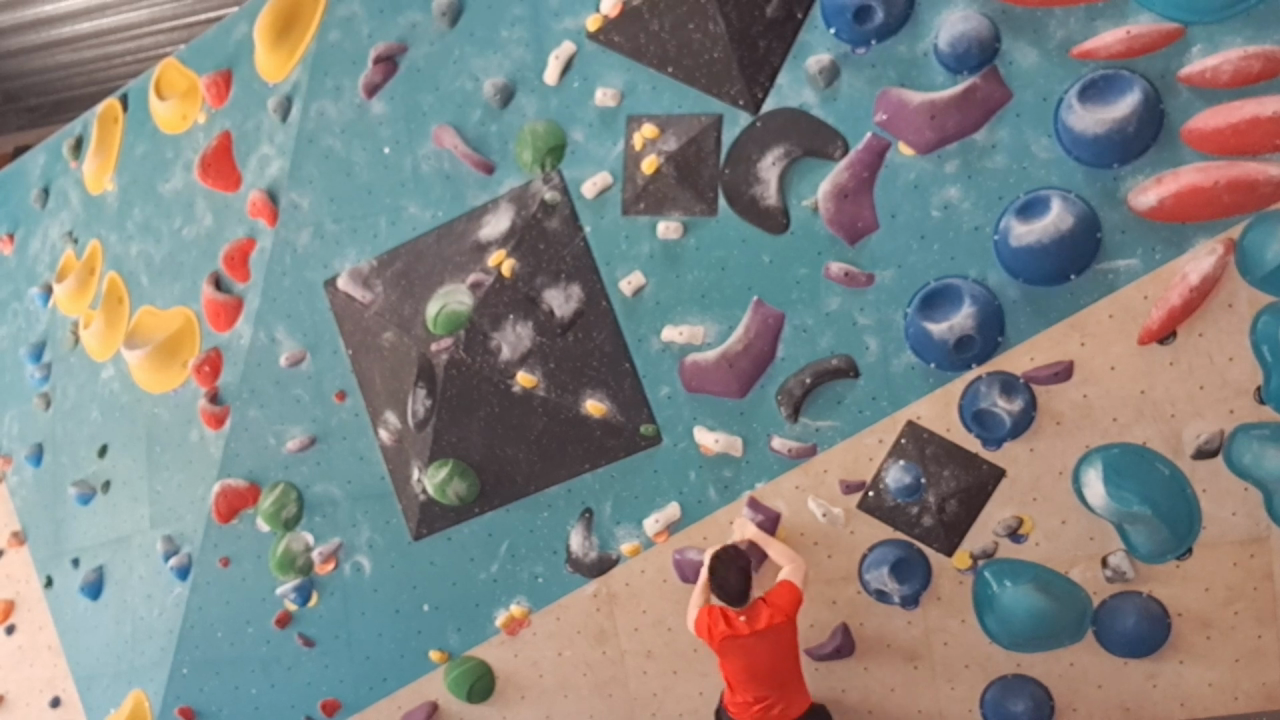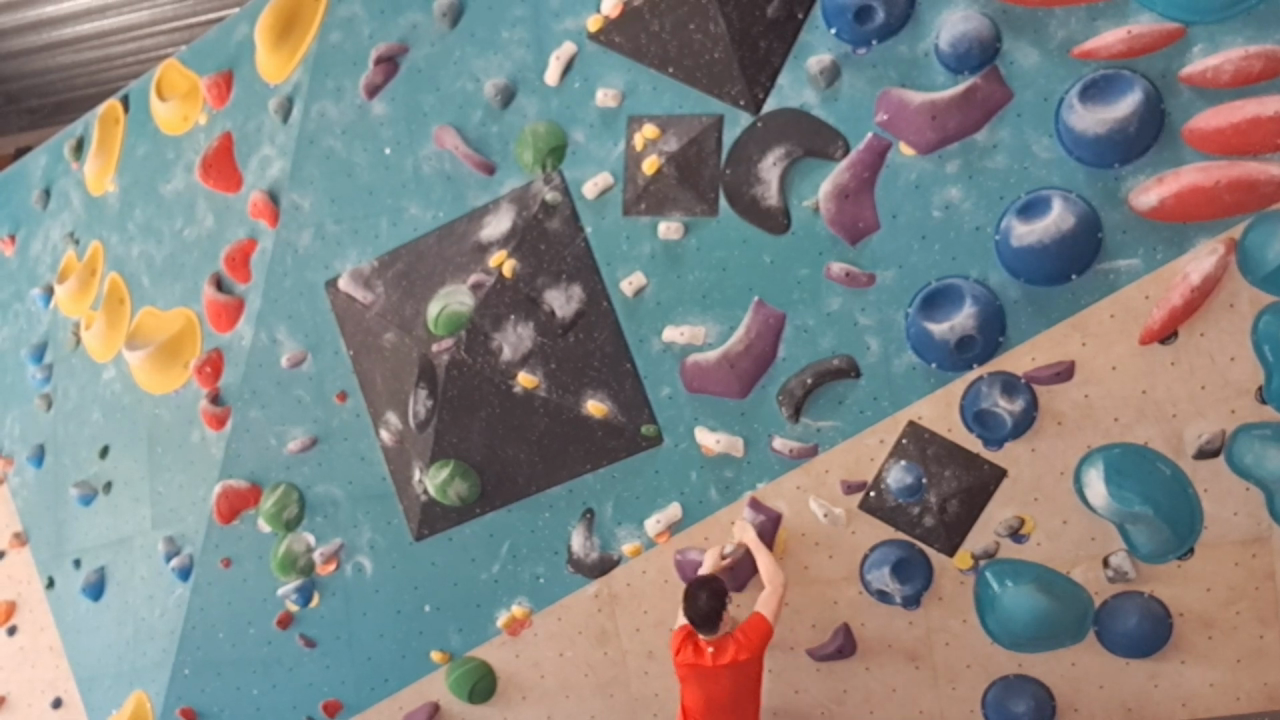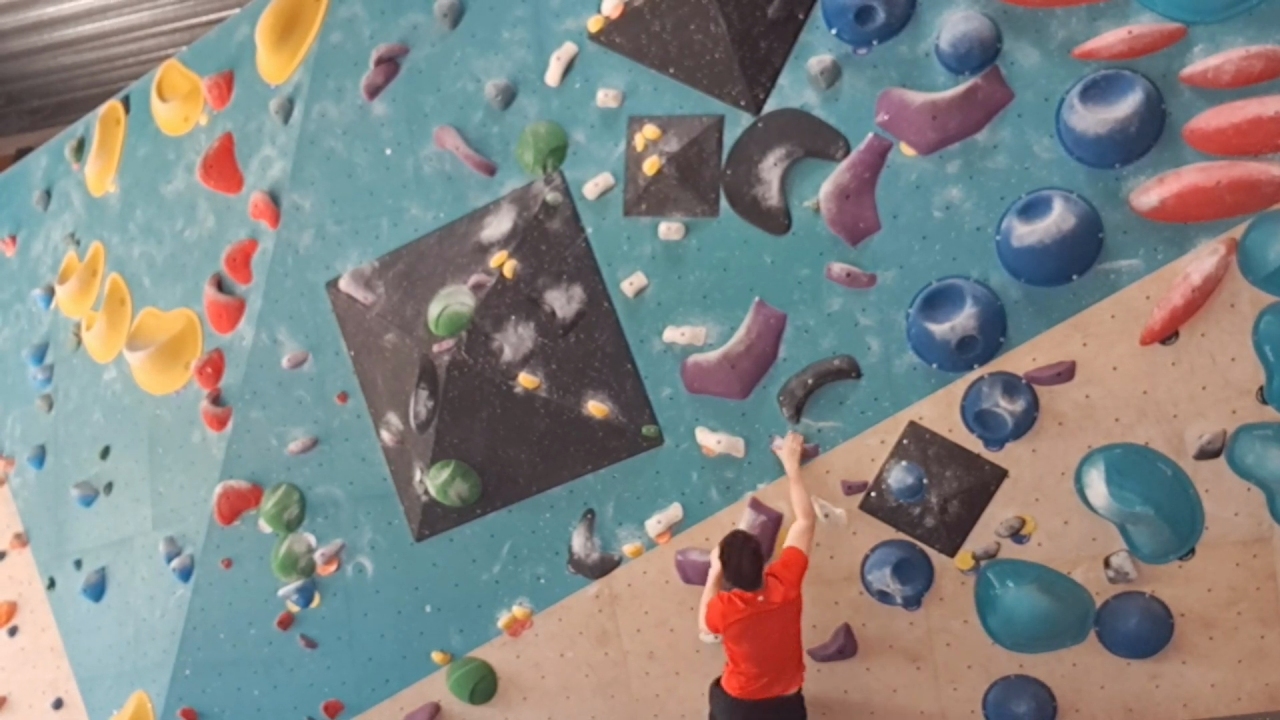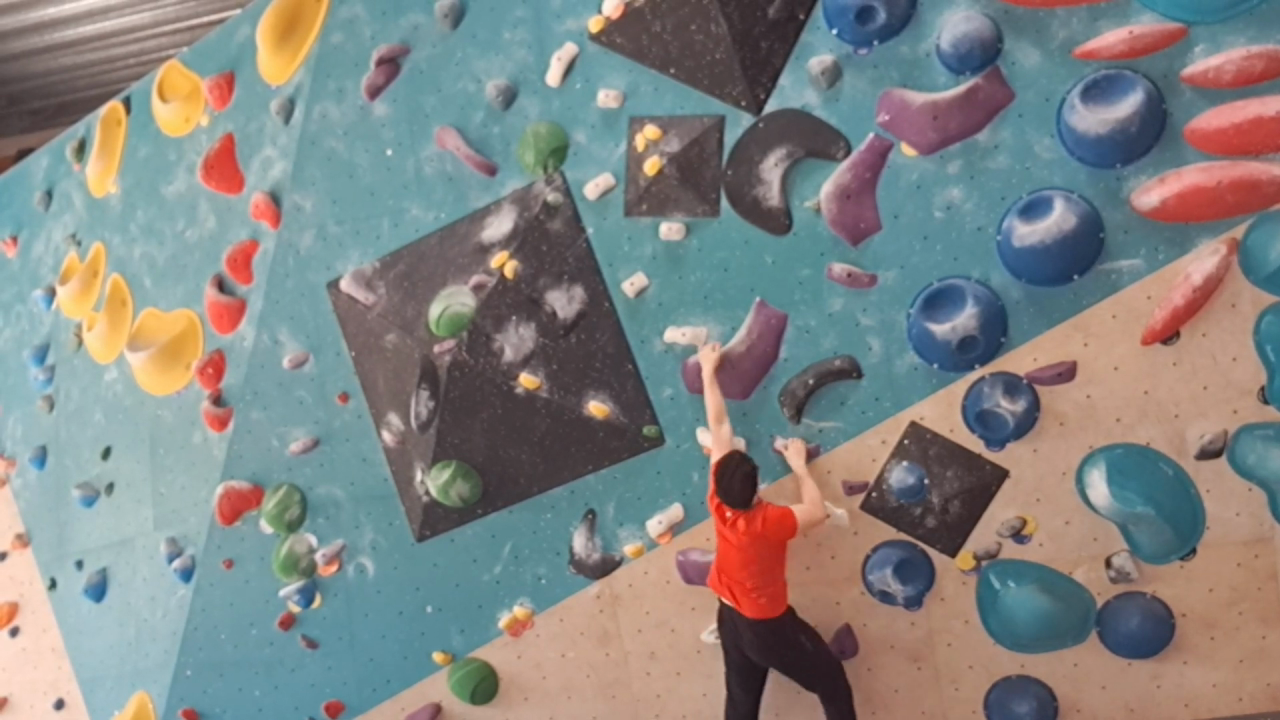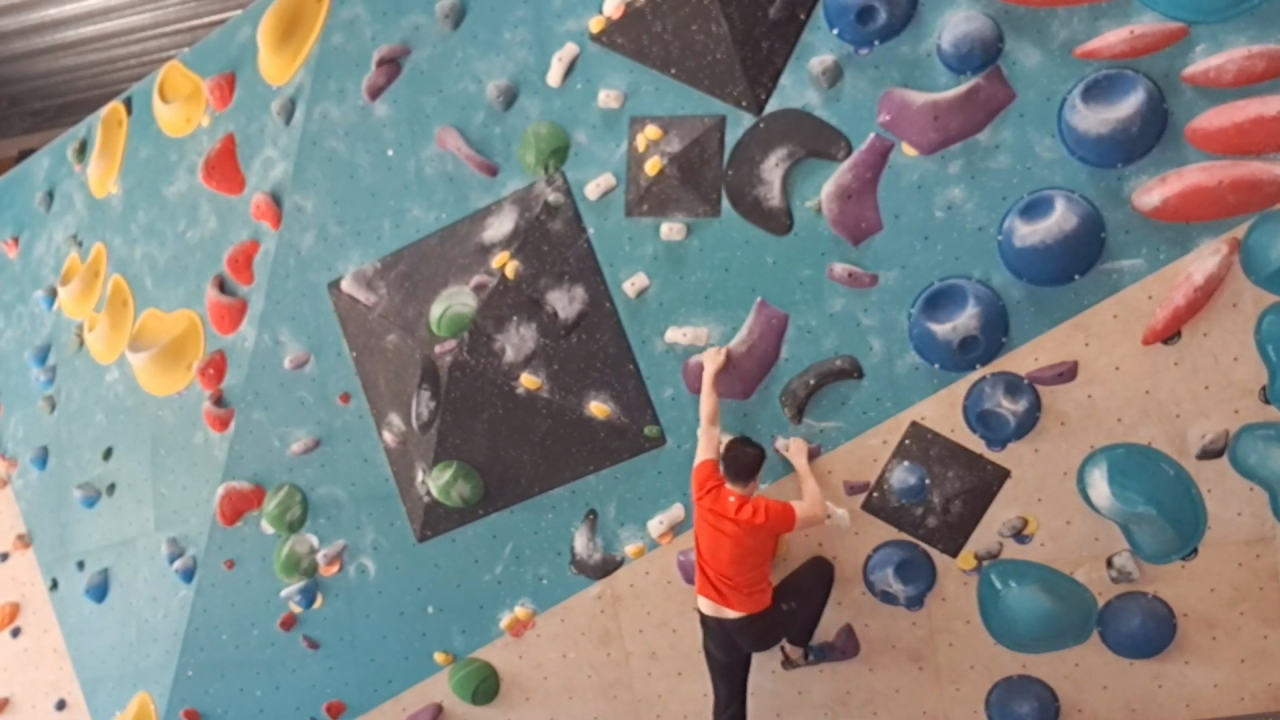
dt=1s
person 1, frame 1
left shoulder: (714, 625)
right shoulder: (779, 609)
left elbow: (693, 616)
right elbow: (795, 564)
left wrist: (707, 569)
right wrist: (752, 533)
person 1, frame 2
left shoulder: (682, 650)
right shoulder: (747, 646)
left elbow: (689, 613)
right elbow: (776, 584)
left wrist: (706, 569)
right wrist: (751, 539)
person 1, frame 3
left shoulder: (723, 609)
right shoulder: (786, 584)
left elbow: (705, 625)
right elbow: (805, 520)
left wrist: (714, 572)
right wrist: (791, 463)
person 1, frame 4
left shoulder: (716, 501)
right shoulder: (769, 522)
left elbow: (719, 426)
right elbow: (817, 511)
left wrist: (709, 371)
right wrist: (799, 465)
left hip: (730, 620)
right hip: (771, 625)
right knee: (831, 683)
person 1, frame 5
left shoulder: (705, 494)
right shoulder: (764, 514)
left elbow: (708, 429)
right elbow: (817, 510)
left wrist: (709, 372)
right wrist: (801, 463)
left hip: (714, 626)
right hip: (758, 624)
right knee: (820, 569)
right ankle: (796, 649)
